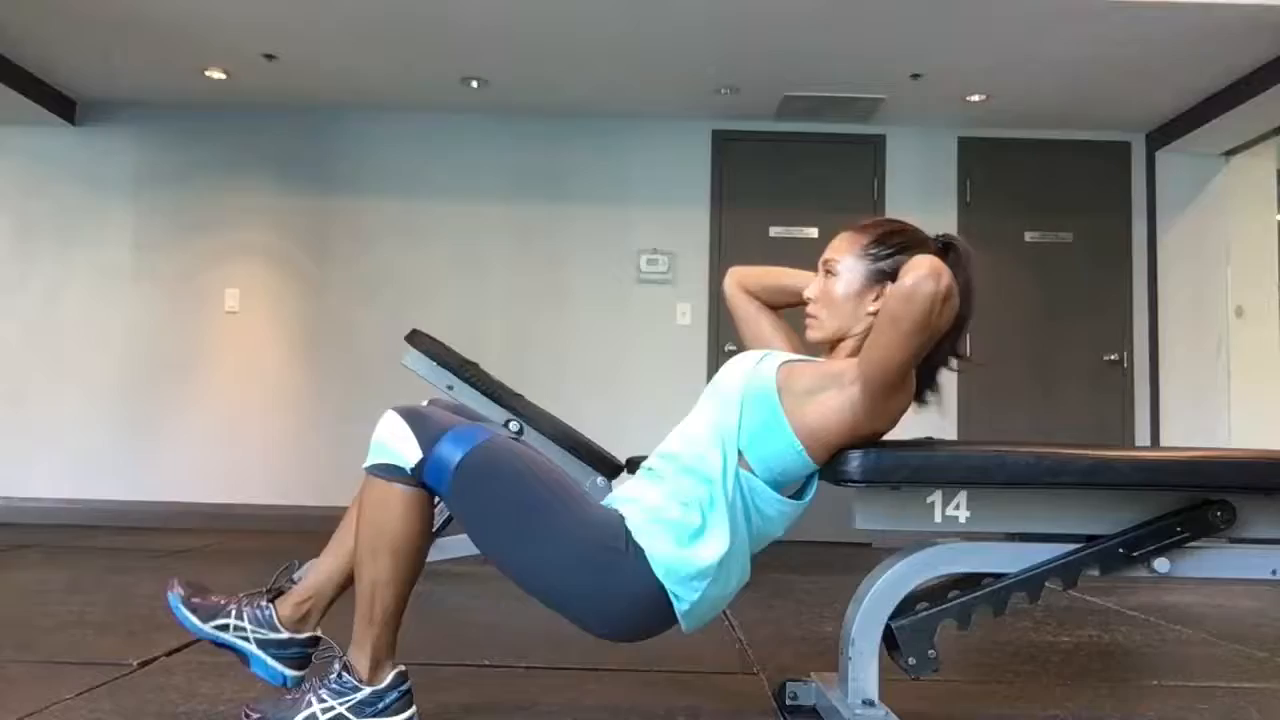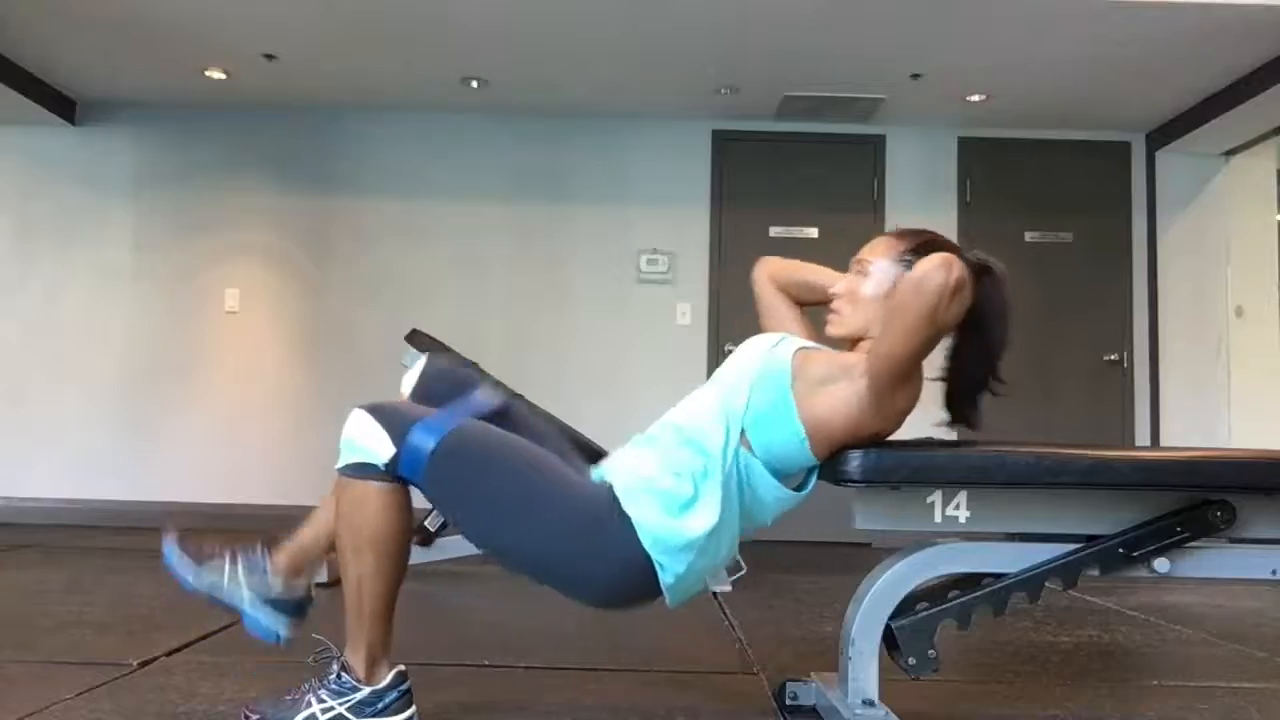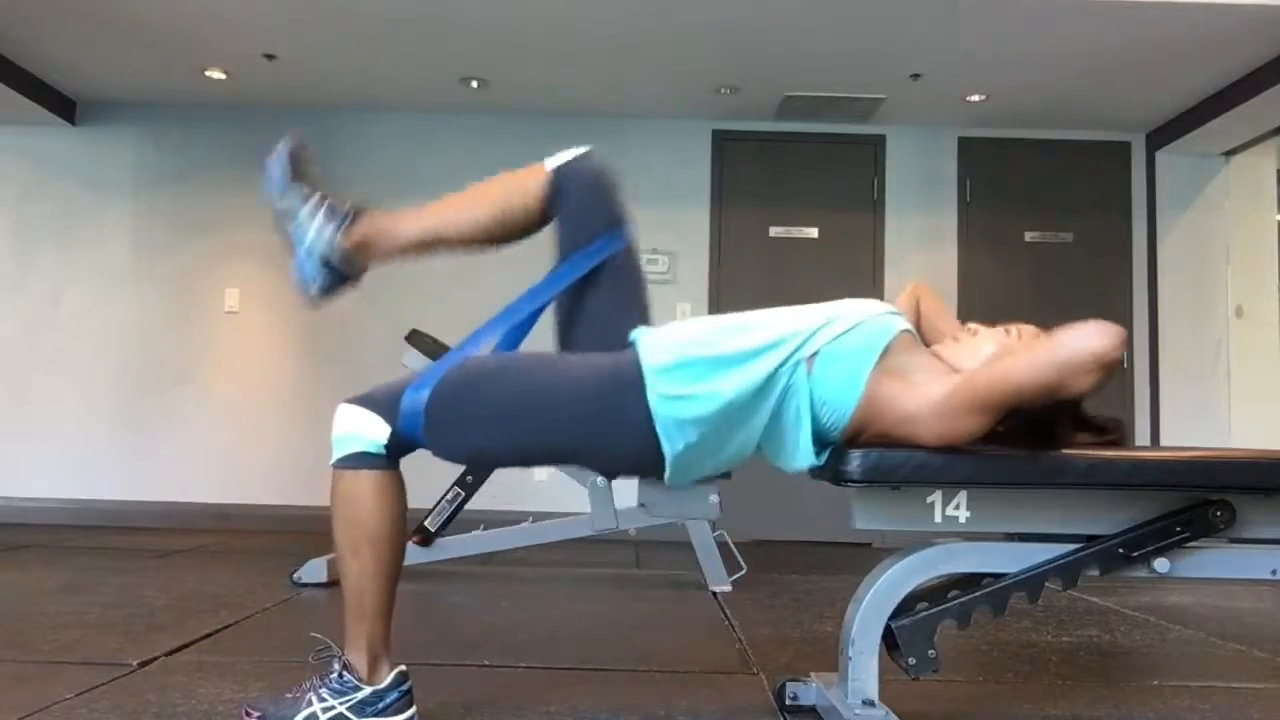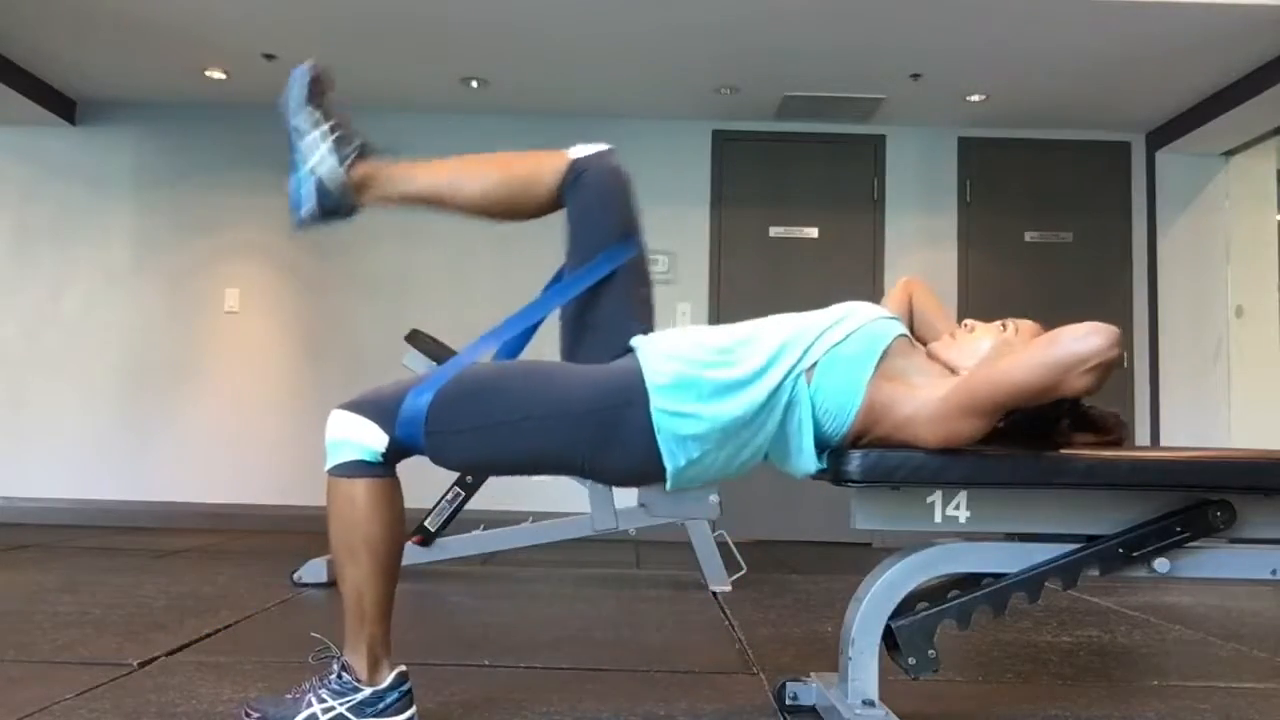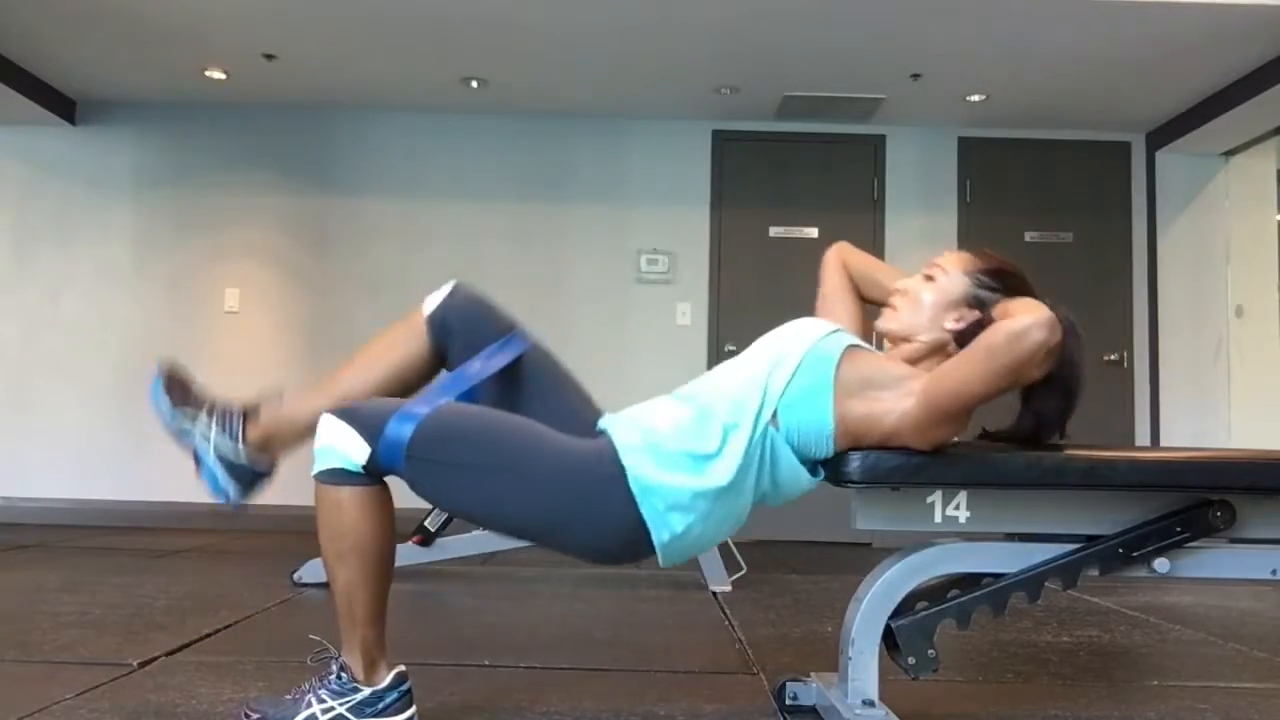
dt=0.4s
person 1, frame 1
left shoulder: (861, 395)
right shoulder: (799, 367)
left elbow: (931, 282)
right elbow: (738, 280)
left wrist: (895, 284)
right wrist: (827, 285)
left hip: (633, 576)
right hip: (626, 535)
left knee: (409, 436)
right knee: (435, 427)
right ankle: (289, 622)
person 1, frame 2
left shoulder: (874, 393)
right shoulder: (820, 363)
left elbow: (944, 270)
right elbow: (768, 268)
left wrist: (890, 284)
right wrist: (852, 288)
left hip: (623, 542)
right hip: (610, 492)
left knee: (379, 433)
right knee: (439, 394)
right ankle: (277, 580)
person 1, frame 3
left shoulder: (947, 407)
right shoulder: (923, 369)
left elbow: (1100, 343)
right elbow: (916, 292)
left wrist: (1012, 356)
right wrist: (951, 339)
left hip: (639, 405)
right hip: (639, 372)
left knee: (365, 423)
right knee: (577, 177)
right ankle: (347, 244)
person 1, frame 4
left shoulder: (946, 410)
right shoulder: (914, 360)
left elbow: (1095, 344)
right elbow: (911, 284)
left wrist: (983, 349)
right wrist: (954, 329)
left hip: (639, 413)
right hip: (641, 375)
left knee: (361, 428)
right knee: (593, 174)
right ankle: (351, 178)
person 1, frame 5
left shoulder: (915, 405)
right shoulder: (856, 357)
left elbow: (1037, 332)
right elbow: (839, 255)
left wrist: (981, 298)
right wrist: (911, 294)
left hip: (626, 499)
right hip: (618, 456)
left knee: (351, 434)
right knee: (455, 313)
right ankle: (252, 438)
